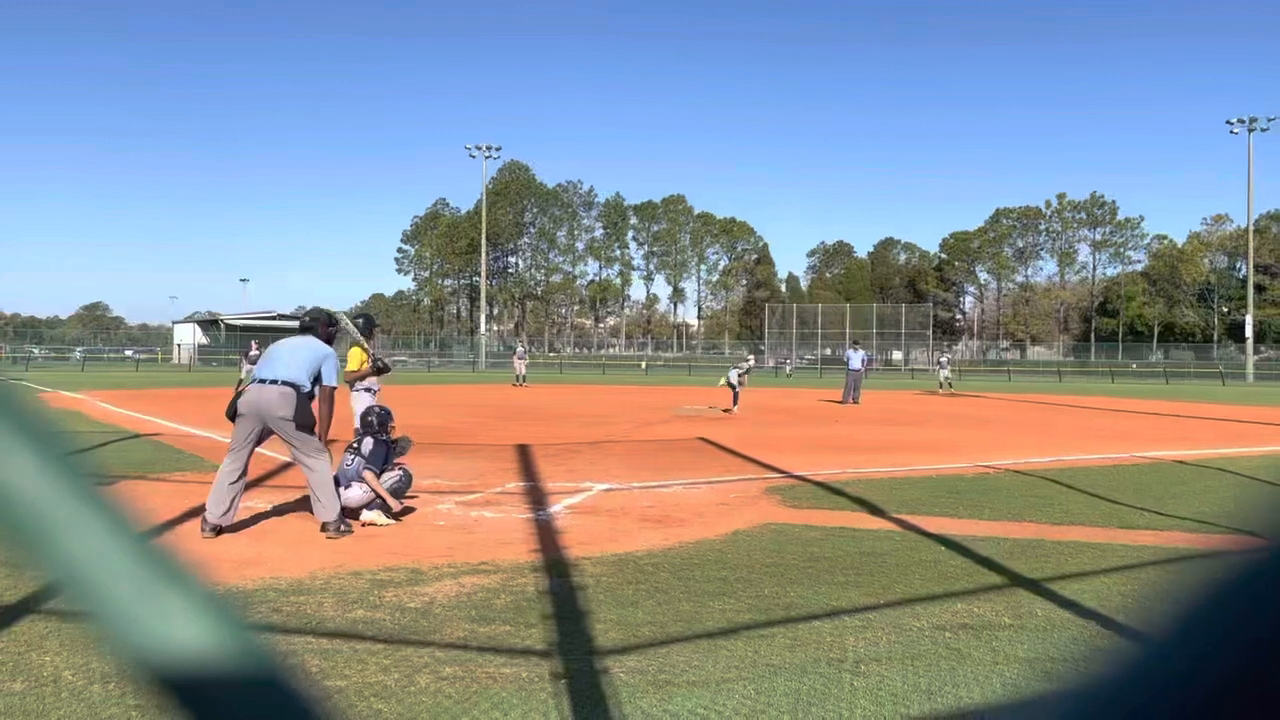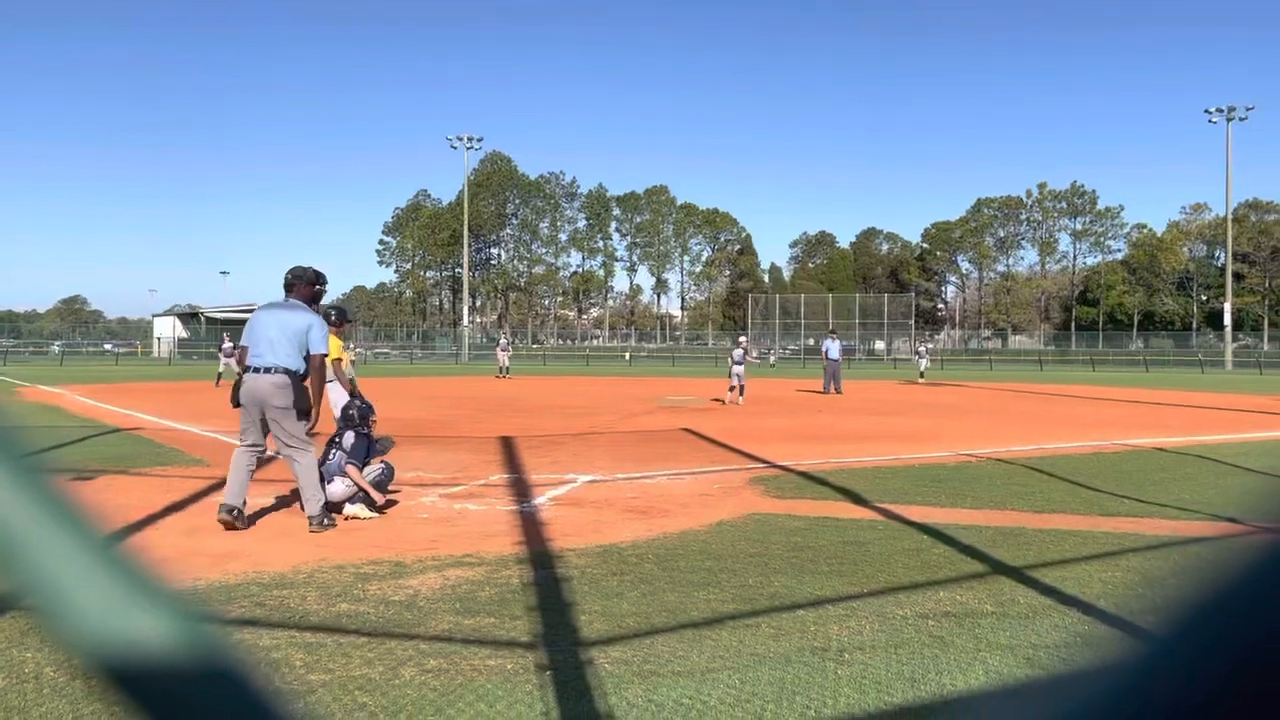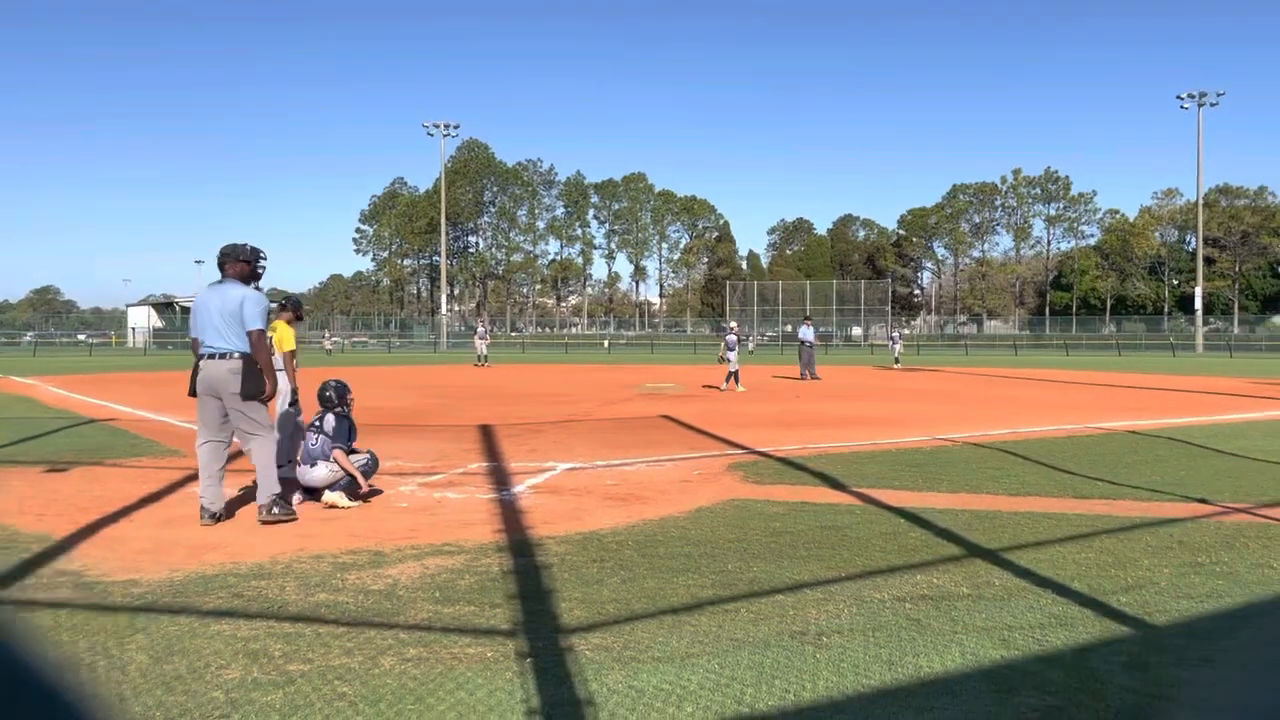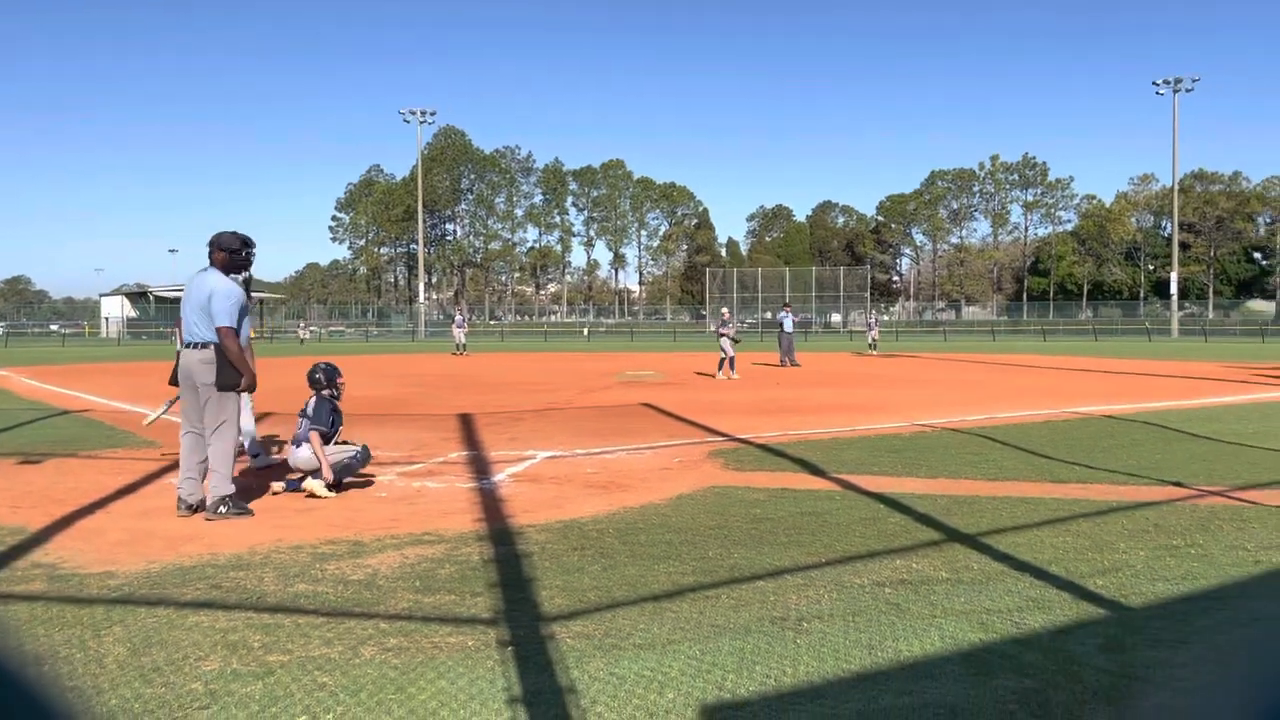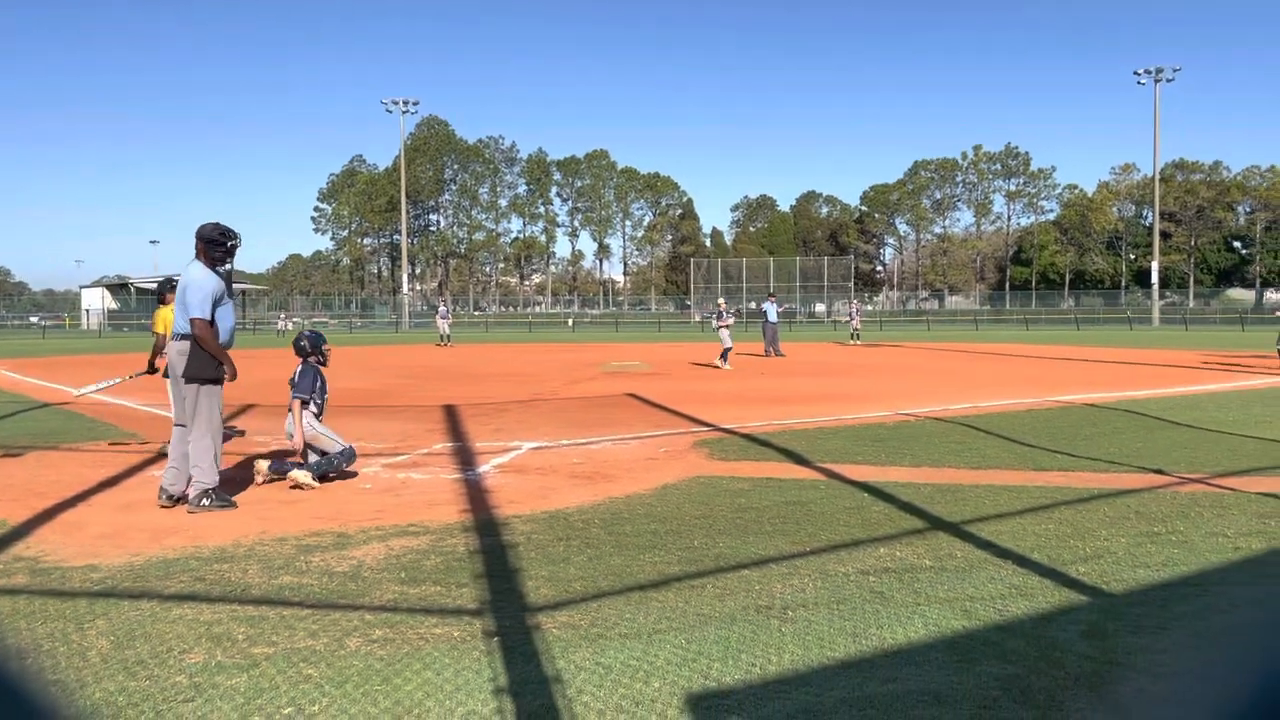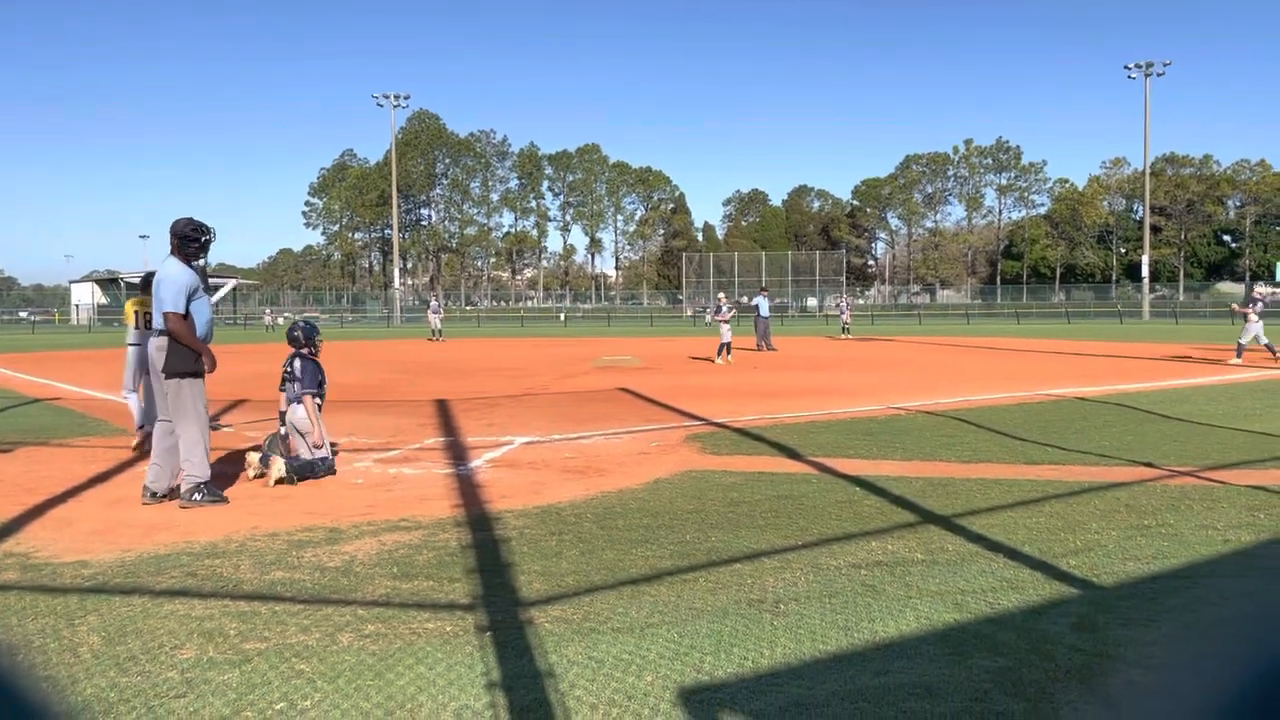
dt=0.5s
person 1, frame 1
left shoulder: (278, 344)
right shoulder: (326, 352)
right elbow: (326, 397)
right wrist: (322, 437)
left hip: (250, 396)
right hip: (285, 399)
left knee: (235, 458)
right knee: (316, 458)
left ankle: (212, 521)
right ankle: (332, 521)
person 1, frame 2
left shoulder: (261, 312)
right shoulder: (312, 319)
left elbow: (242, 354)
right elbow: (316, 365)
right wrist: (315, 405)
left hip: (250, 382)
right hip: (283, 386)
left knee: (248, 447)
right knee: (300, 451)
left ankle: (231, 506)
right ankle: (316, 515)
person 1, frame 3
left shoulder: (202, 297)
right shoulder: (250, 295)
left elbow: (196, 344)
right elbow: (257, 341)
right wrist: (270, 378)
left hip: (205, 370)
right hip: (238, 371)
left knee: (210, 440)
right knee: (259, 435)
left ankle: (210, 507)
right ankle: (270, 501)
person 1, frame 4
left shoulder: (194, 281)
right shoulder: (226, 288)
left elbow: (184, 326)
right elbow: (226, 336)
right wrist: (248, 371)
left hip: (187, 358)
right hip: (214, 362)
left knee: (192, 430)
right knee: (222, 431)
left ankle: (188, 498)
right ankle: (220, 500)
person 1, frame 5
left shoulder: (201, 273)
right shoulder: (203, 279)
right elbow: (201, 329)
right wrist: (227, 361)
left hip: (182, 352)
right hip: (197, 354)
left knee: (185, 423)
right knee: (205, 423)
left ankle: (172, 488)
right ankle: (203, 492)
person 1, frame 6
left shoulder: (183, 269)
right shoulder: (176, 274)
right elbow: (173, 323)
right wrist: (204, 350)
left hip: (168, 351)
right hip: (176, 352)
left knee: (169, 419)
right knee: (192, 418)
left ankle: (157, 485)
right ankle: (195, 487)
